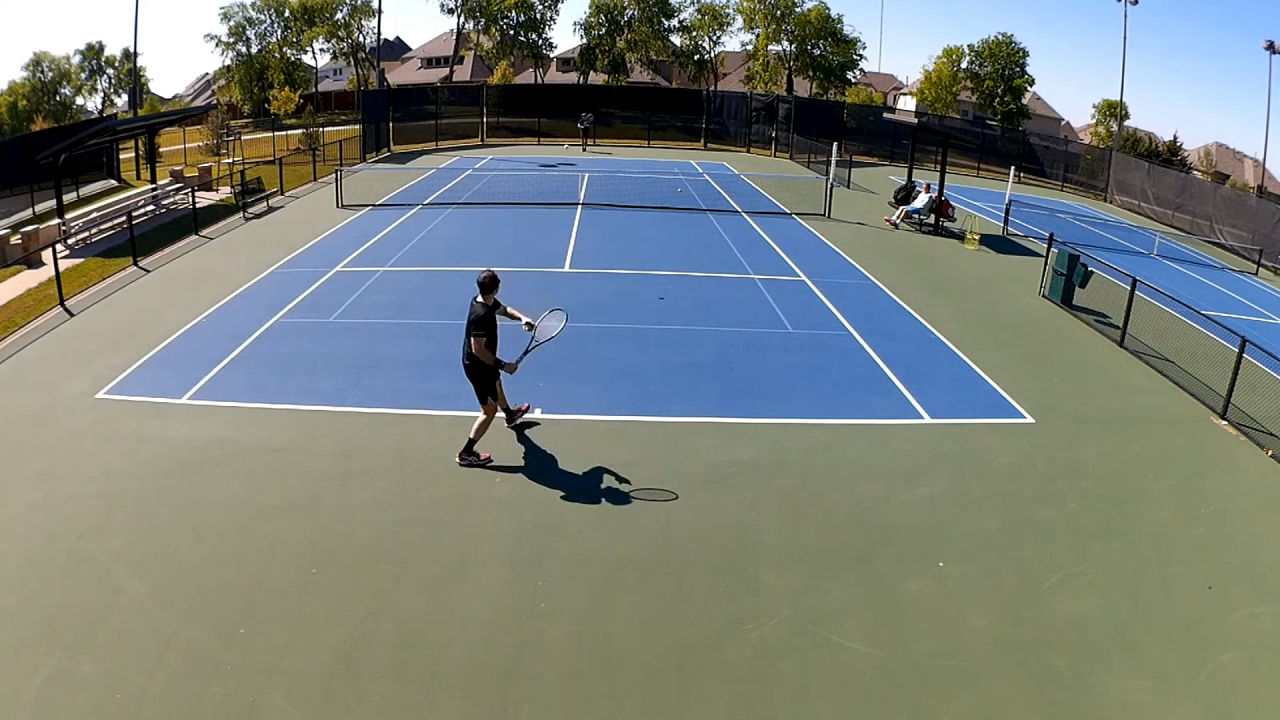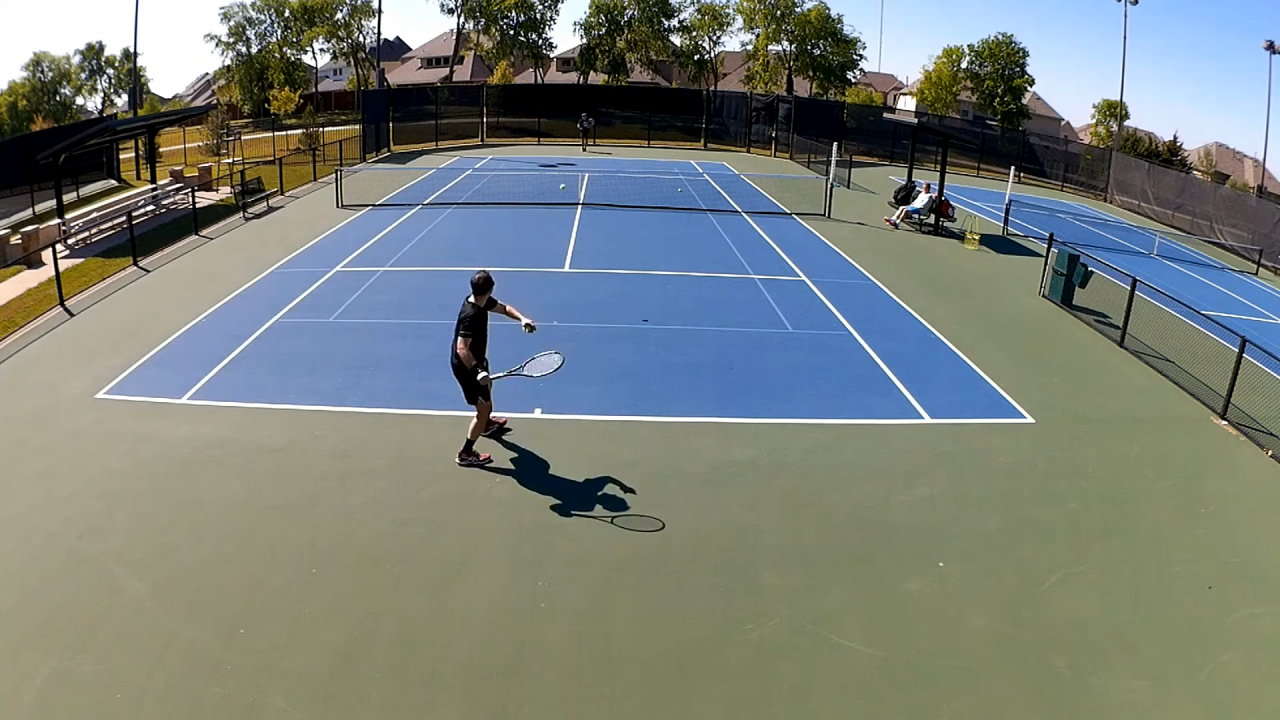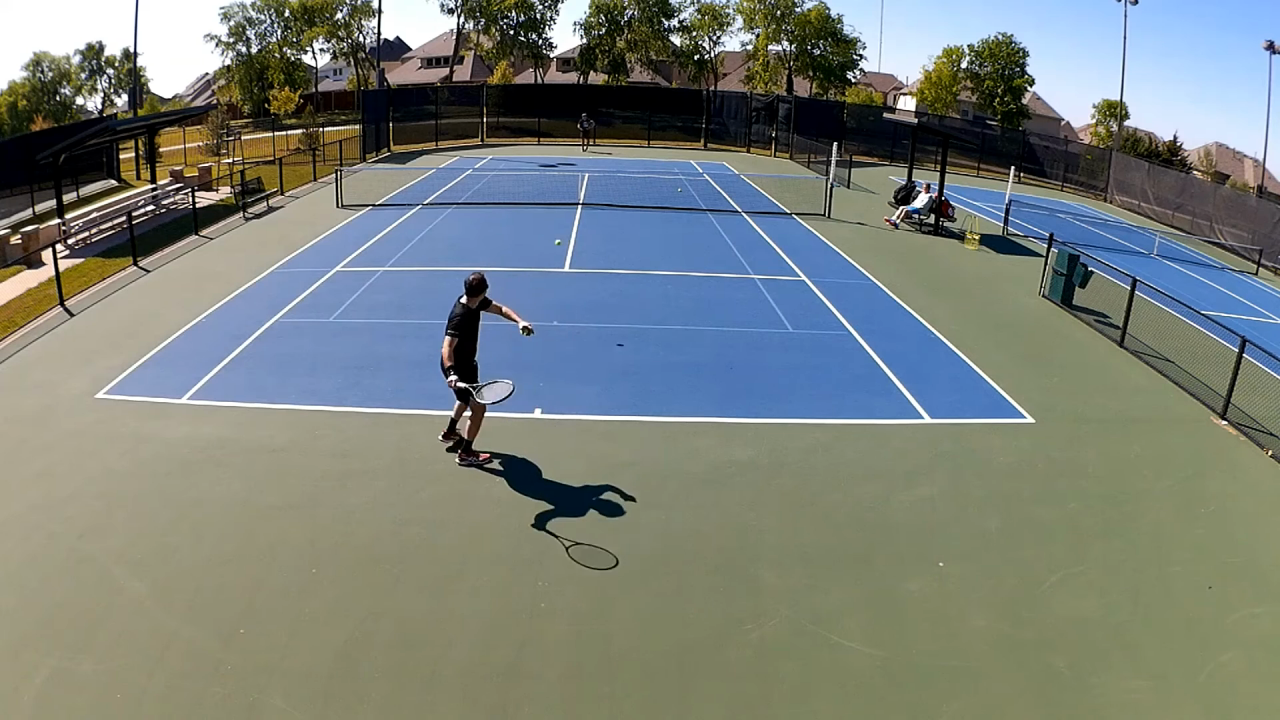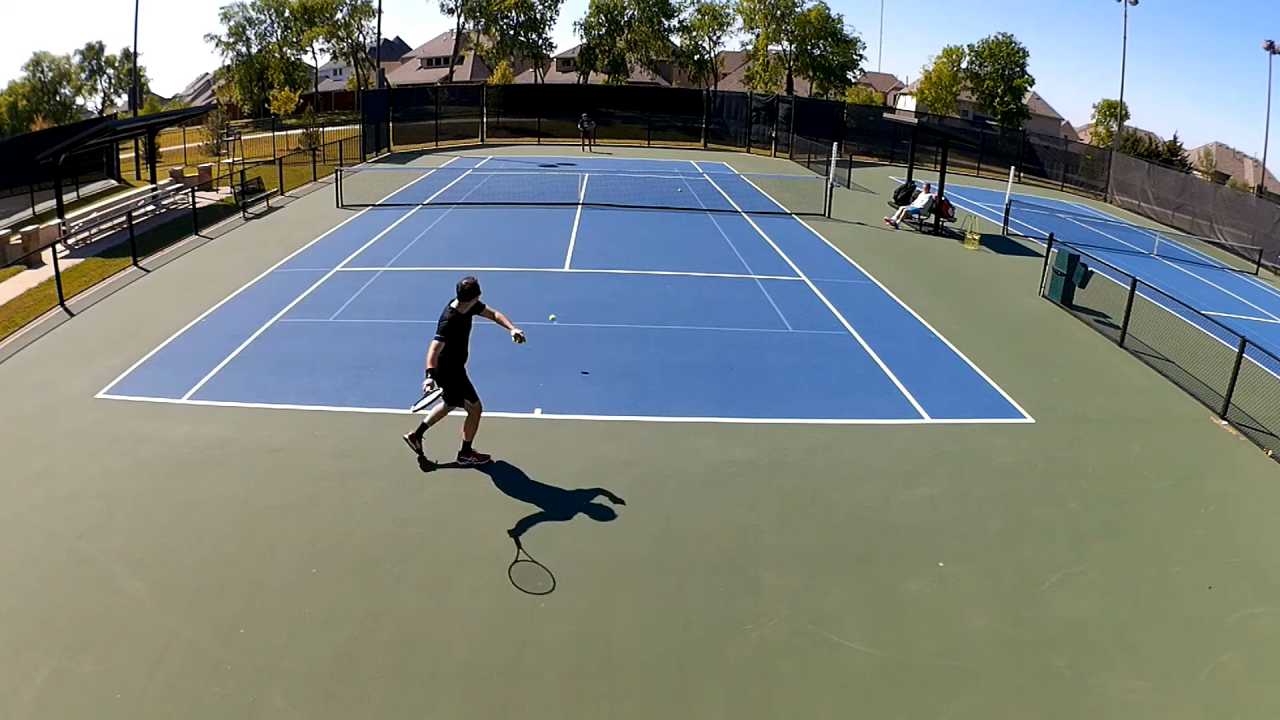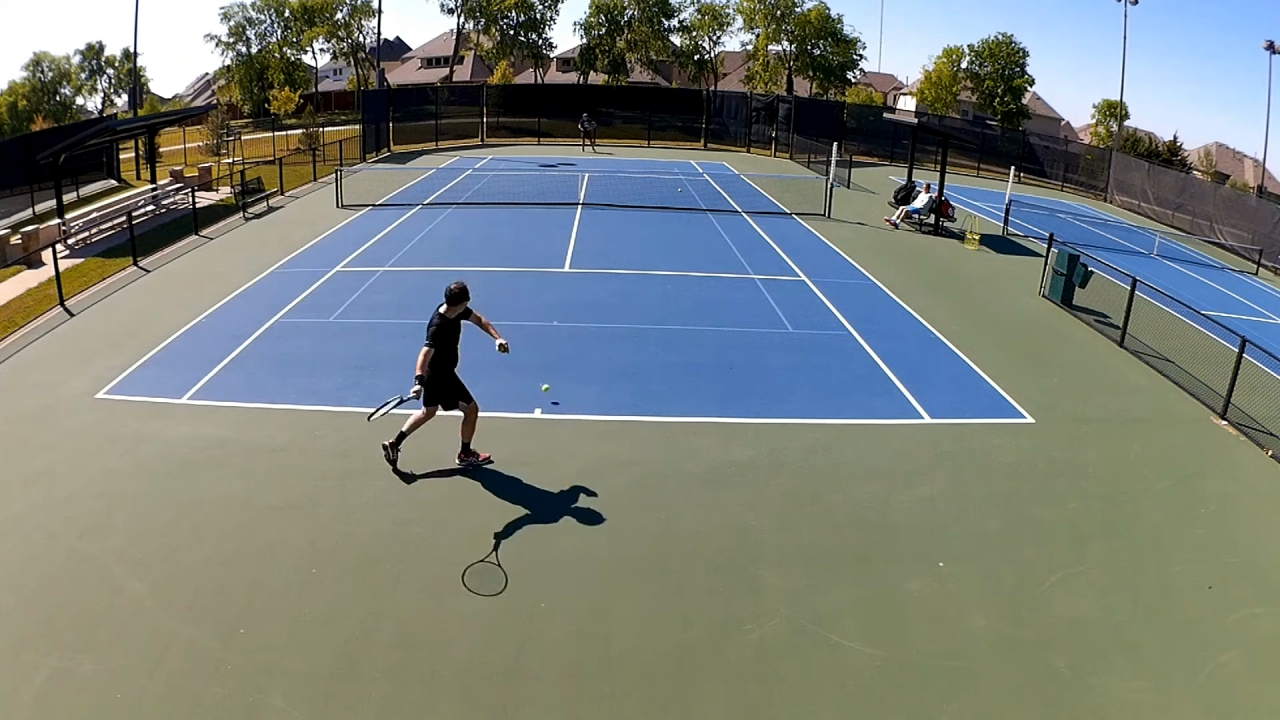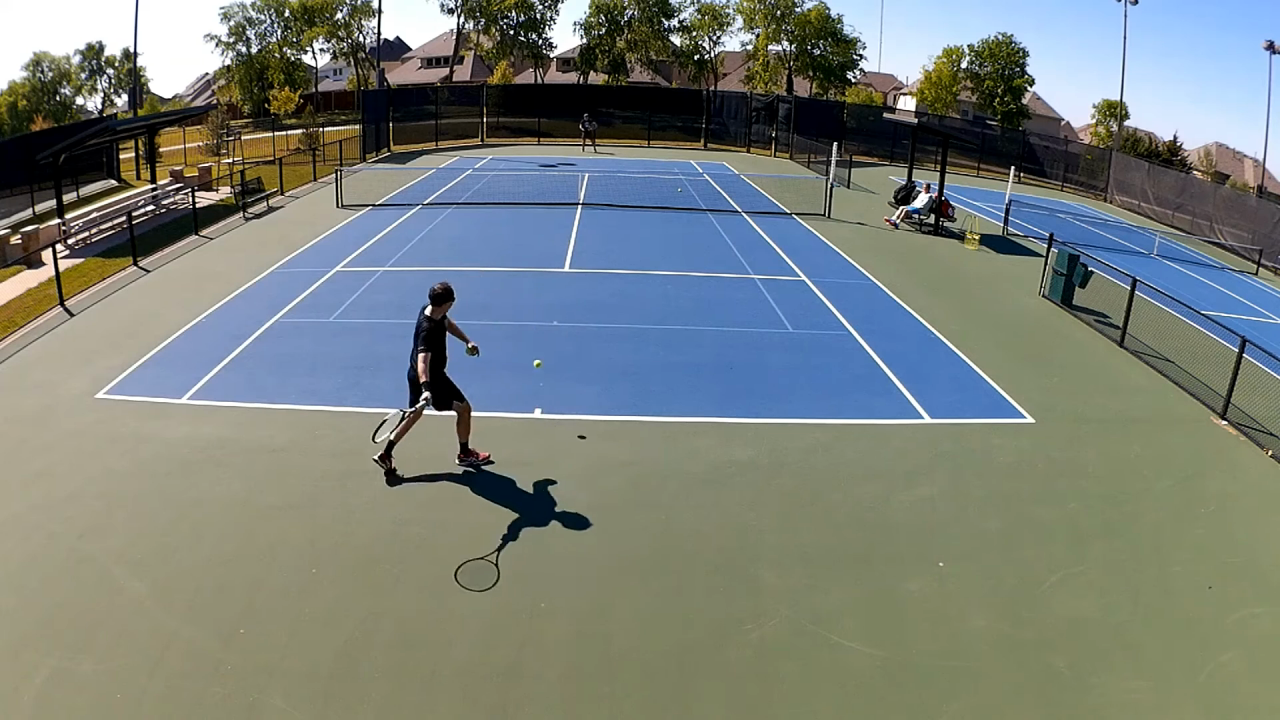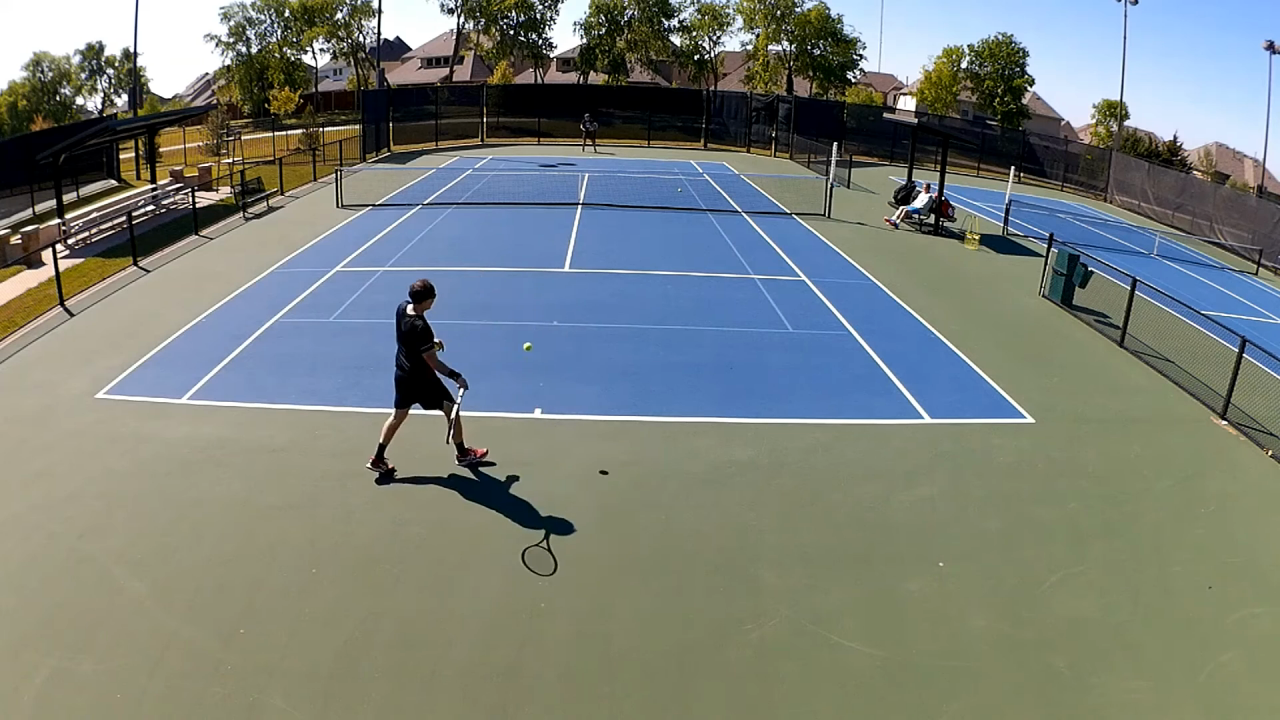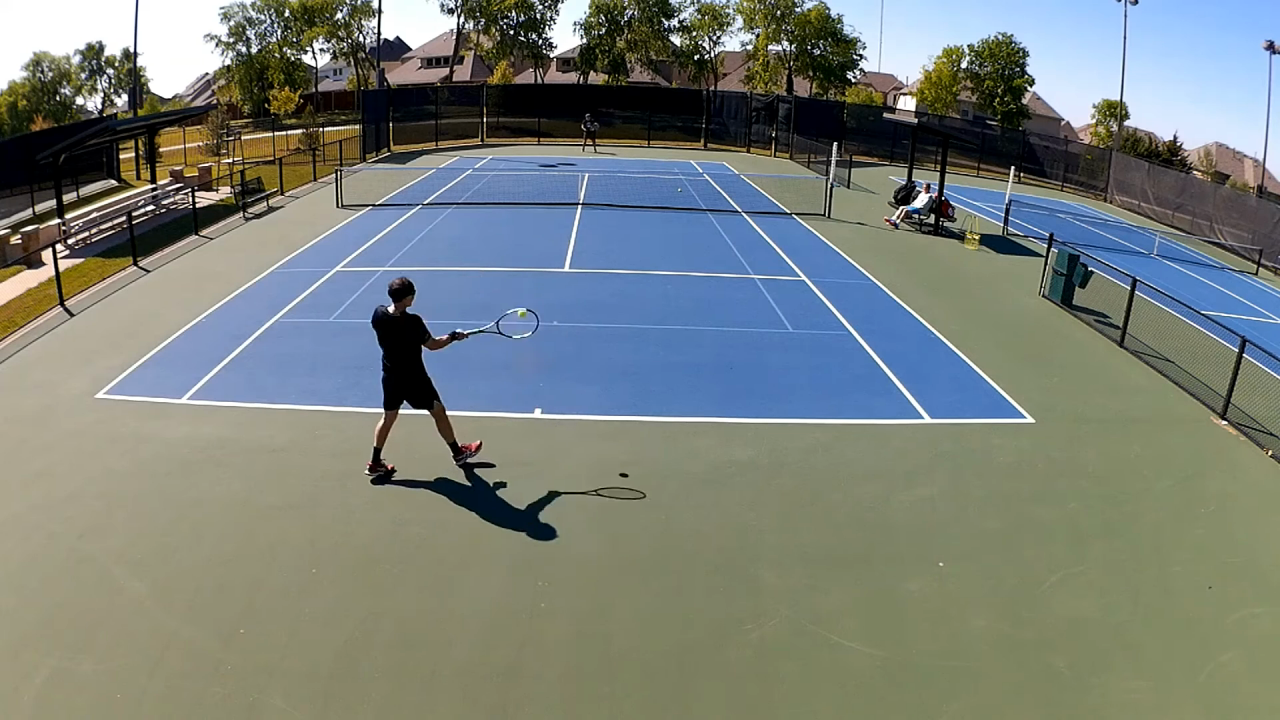
dt=0.1s
person 1, frame 1
left shoulder: (484, 302)
right shoulder: (481, 315)
left elbow: (505, 309)
right elbow: (477, 349)
left wrist: (522, 318)
right wrist: (501, 365)
left hip: (478, 363)
right hip: (478, 366)
left knee: (496, 385)
right knee: (490, 410)
left ankle: (510, 415)
right ankle: (467, 452)
person 1, frame 2
left shoulder: (482, 302)
right shoulder: (471, 316)
left elbow: (503, 308)
right elbow: (462, 349)
left wrist: (523, 319)
right wrist: (478, 370)
left hip: (473, 363)
right hip: (467, 367)
left knee: (481, 392)
right knee: (484, 407)
left ankle: (487, 424)
right ankle: (466, 453)
person 1, frame 3
left shoulder: (476, 303)
right shoulder: (460, 316)
left elbow: (499, 308)
right elbow: (446, 348)
left wrist: (520, 321)
right wrist: (451, 372)
left hip: (465, 362)
right hip: (458, 367)
left knee: (467, 399)
right knee: (478, 408)
left ankle: (450, 432)
right ankle: (466, 453)
person 1, frame 4
left shoulder: (471, 305)
right shoulder: (449, 321)
left elbow: (492, 313)
right elbow: (434, 349)
left wrist: (513, 329)
right wrist: (430, 374)
left hip: (449, 369)
right hip: (449, 372)
left knee: (447, 405)
right knee: (475, 410)
left ankle: (416, 436)
right ankle: (465, 453)
person 1, frame 5
left shoulder: (456, 310)
right shoulder: (439, 326)
left elbow: (478, 319)
right elbow: (424, 356)
left wrist: (497, 338)
right wrist: (419, 381)
left hip: (435, 373)
right hip: (441, 376)
left knee: (427, 411)
right knee: (471, 410)
left ankle: (394, 444)
right ankle: (466, 454)
person 1, frame 6
left shoulder: (434, 310)
right shoulder: (429, 329)
left elbow: (447, 323)
right elbow: (423, 361)
left wrist: (467, 341)
right wrist: (426, 388)
left hip: (414, 375)
right hip: (432, 379)
left knee: (413, 415)
right knee: (464, 410)
left ankle: (384, 455)
right ankle: (465, 454)
person 1, frame 7
left shoulder: (402, 308)
right shoulder: (419, 328)
right elbow: (432, 360)
left wrist: (431, 340)
right wrist: (456, 376)
left hip: (402, 375)
right hip: (421, 378)
left knee: (398, 416)
right knee: (452, 411)
left ankle: (378, 459)
right ankle: (463, 453)
person 1, frame 8
left shoulder: (378, 314)
right shoulder: (413, 322)
right elbow: (432, 345)
right wrist: (453, 337)
left hip: (390, 376)
right hip: (413, 377)
left knee: (388, 417)
right knee: (439, 413)
left ankle: (375, 463)
right ankle: (458, 453)
